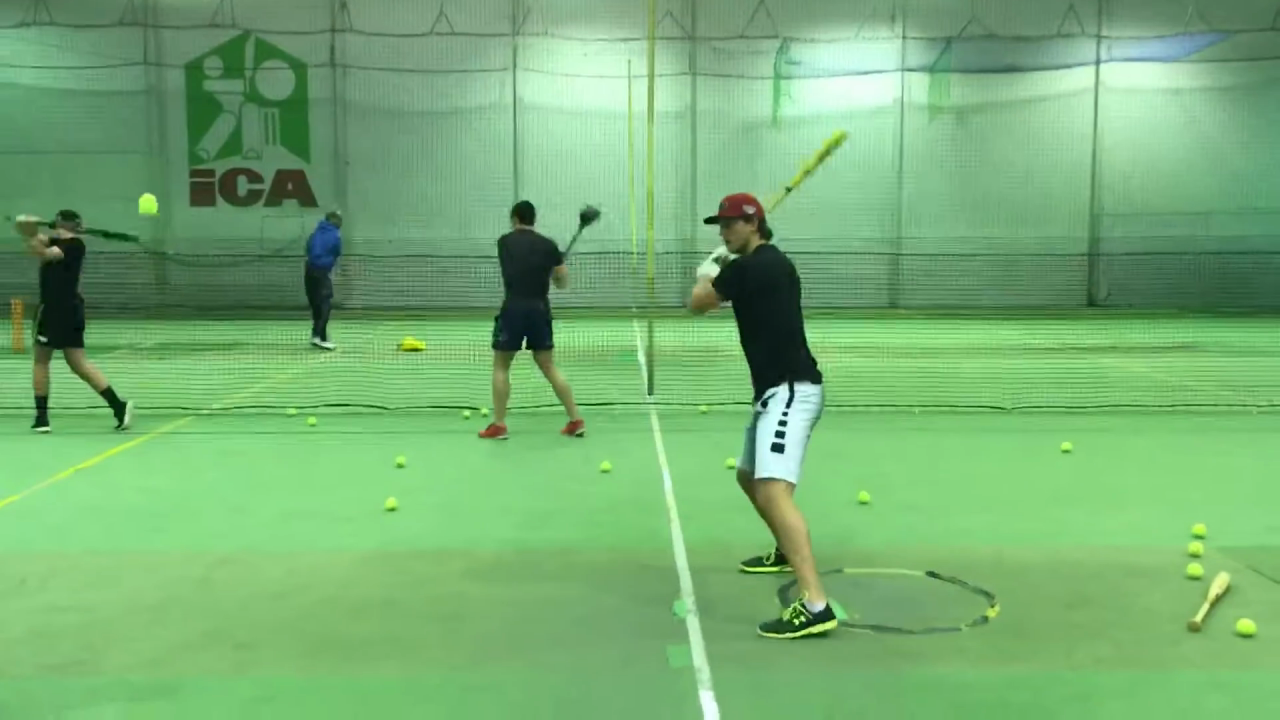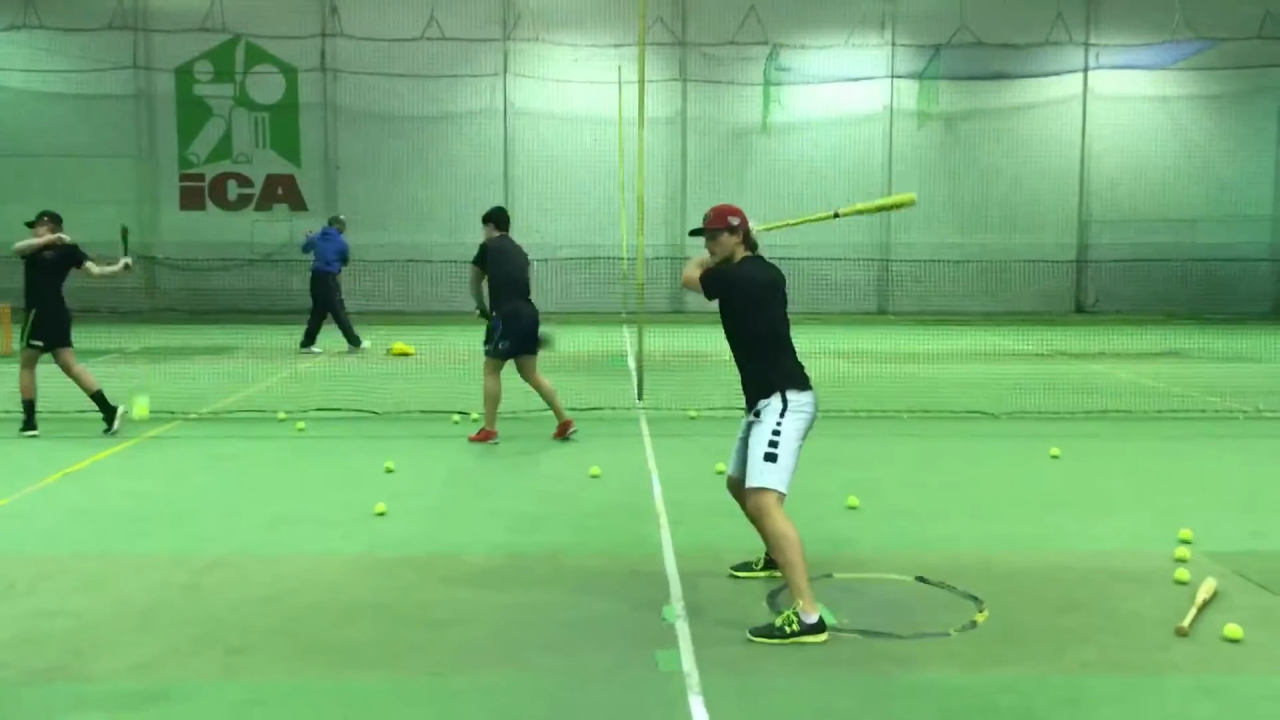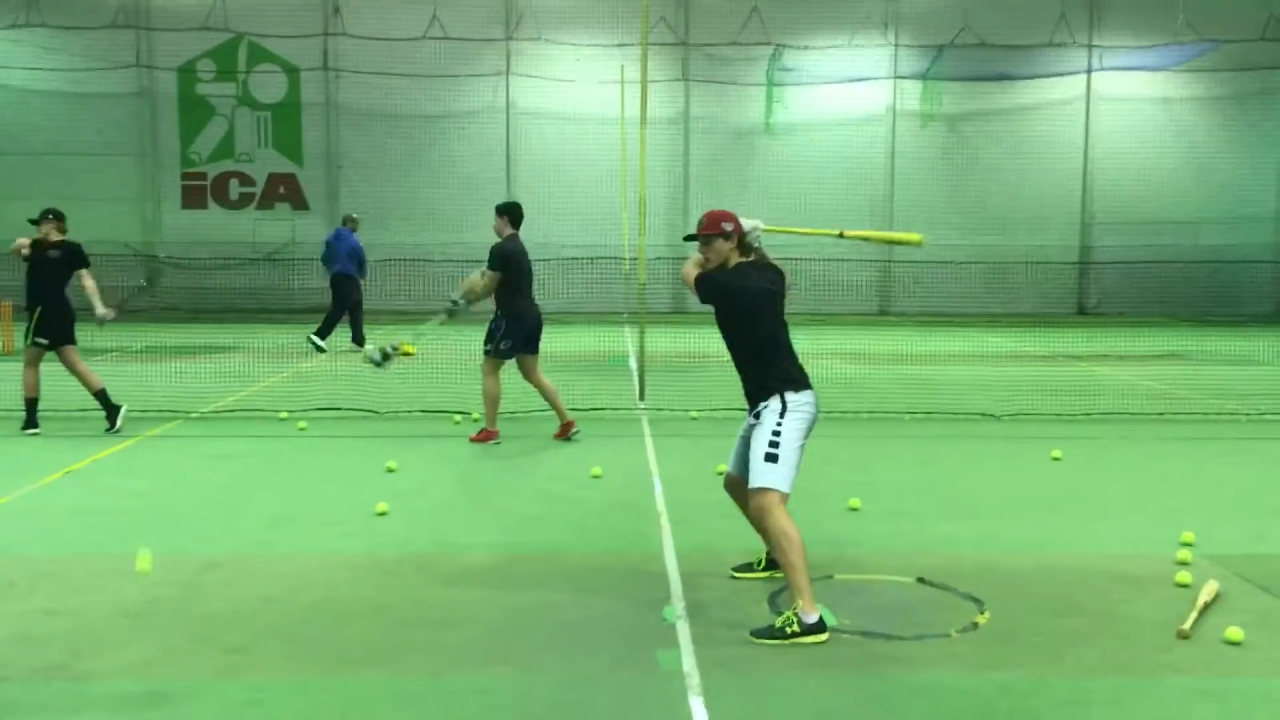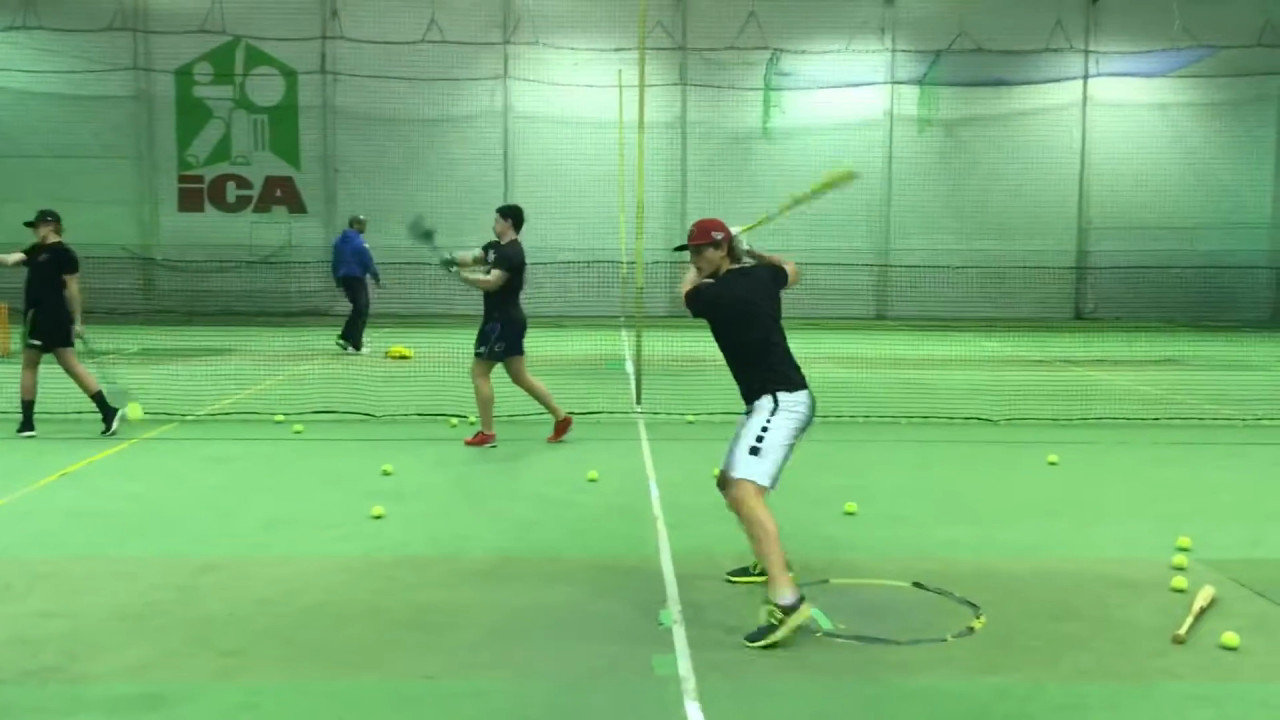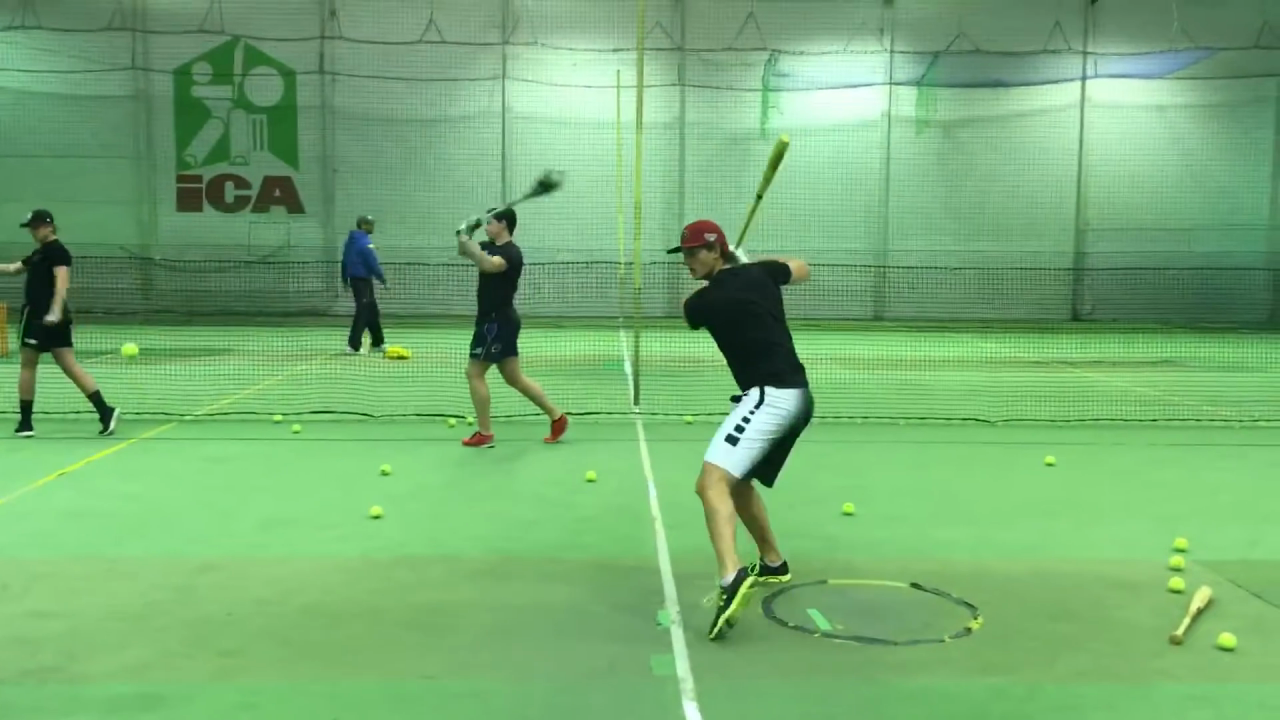
dt=0.2s
person 1, frame 1
left shoulder: (749, 267)
right shoulder: (776, 263)
left elbow: (698, 302)
left wrist: (706, 272)
right wrist: (723, 266)
left hip: (790, 392)
right hip: (782, 389)
left knee: (773, 491)
right knee: (749, 476)
left ankle: (814, 605)
right ankle: (788, 552)
person 1, frame 2
left shoulder: (732, 277)
right shoulder: (767, 272)
left elbow: (688, 276)
left wrist: (716, 257)
right wrist: (722, 254)
left hip: (782, 402)
right hip: (770, 399)
left knee: (763, 501)
right knee: (739, 484)
left ankle: (807, 616)
right ankle: (777, 556)
person 1, frame 3
left shoulder: (725, 284)
right shoulder: (767, 275)
left elbow: (687, 271)
left wrist: (739, 241)
right wrist: (755, 246)
left hip: (784, 403)
right hip: (773, 400)
left knee: (767, 502)
right knee: (736, 483)
left ankle: (807, 616)
right ankle: (777, 556)
person 1, frame 4
left shoulder: (713, 295)
right shoulder: (763, 277)
left elbow: (687, 287)
right elbow: (792, 270)
left wrist: (703, 269)
right wrist: (750, 251)
left hip: (778, 402)
right hip: (782, 399)
left knee: (745, 494)
right knee: (728, 481)
left ankle: (786, 600)
right ankle: (771, 562)
person 1, frame 5
left shoulder: (705, 300)
right shoulder: (761, 274)
right elbow: (802, 270)
left wrist: (717, 269)
left hip: (769, 397)
right hip: (795, 397)
left knee: (711, 481)
right knee: (735, 479)
left ankle: (732, 576)
right ankle: (772, 562)
person 2, frame 1
left shoulder: (505, 242)
right shoulder: (548, 245)
right elbow: (562, 282)
right wrist: (555, 264)
left hip: (512, 309)
right hip: (539, 309)
left knee: (500, 366)
right knee: (549, 368)
left ankle: (499, 425)
right ankle: (576, 420)
person 2, frame 2
left shoulder: (488, 247)
right shoulder: (519, 253)
left elbow: (475, 281)
left wrist: (481, 305)
left hip: (507, 316)
right hip: (529, 315)
left knee: (491, 371)
right knee: (531, 374)
left ankle: (489, 430)
right ankle: (564, 421)
person 2, frame 3
left shoulder: (501, 249)
right shoulder: (514, 247)
left elbow: (488, 287)
right elbow: (483, 275)
left wrist: (465, 299)
right wrist: (461, 294)
left hip: (511, 317)
right hip: (529, 316)
left knee: (490, 370)
right knee: (532, 374)
left ankle: (491, 430)
right ankle: (566, 421)
person 2, frame 4
left shoulder: (512, 253)
right shoulder: (496, 247)
left elbow: (491, 283)
right elbow: (472, 257)
left wrist: (460, 274)
right wrist: (454, 259)
left hip: (502, 321)
right hip: (508, 321)
left knee: (479, 372)
right knee: (521, 376)
left ankle: (487, 433)
right ankle: (560, 417)
person 2, frame 5
left shoulder: (512, 253)
right shoulder: (488, 246)
left elbow: (489, 266)
right elbow: (467, 250)
left wrist: (466, 242)
right wrist: (465, 235)
left hip: (499, 322)
right hip: (492, 321)
left knee: (474, 373)
right knee: (514, 377)
left ankle: (485, 434)
right ankle: (557, 417)
person 3, frame 1
left shoulder: (74, 244)
right shoulder: (58, 242)
left elbow: (47, 255)
right elbow: (37, 242)
left wrist: (27, 232)
right wrist: (28, 230)
left hip: (54, 307)
right hip: (72, 310)
left knee: (41, 361)
right knee: (79, 364)
left ankle: (41, 418)
right ankle: (119, 406)
person 3, frame 2
left shoulder: (68, 250)
right shoulder: (35, 247)
left elbow: (94, 271)
right elbow: (17, 249)
left wrist: (117, 268)
right wrist: (48, 239)
left hip: (45, 312)
right hip: (51, 313)
left knee: (27, 365)
right knee: (70, 366)
left ankle: (29, 422)
right ankle: (109, 410)
person 3, frame 3
left shoulder: (71, 249)
right shoulder: (37, 245)
left elbow: (86, 280)
right elbow: (16, 251)
left wrist: (98, 306)
right wrist: (20, 244)
left hip: (49, 311)
right hip: (43, 311)
left knee: (30, 363)
right knee: (74, 363)
left ankle: (31, 420)
right ankle: (112, 409)
person 3, frame 4
left shoulder: (63, 252)
right shoulder: (37, 250)
left elbow: (72, 288)
left wrist: (78, 321)
left hip: (43, 314)
right hip: (56, 316)
left knee: (29, 366)
right knee: (72, 366)
left ankle: (27, 422)
right ankle: (108, 411)
person 3, frame 5
left shoulder: (56, 250)
right shoulder: (41, 252)
left elbow: (62, 281)
left wrist: (55, 311)
left hip: (40, 314)
right hip: (53, 316)
left knee: (28, 365)
right knee: (70, 365)
left ankle: (25, 422)
right ankle: (105, 411)
